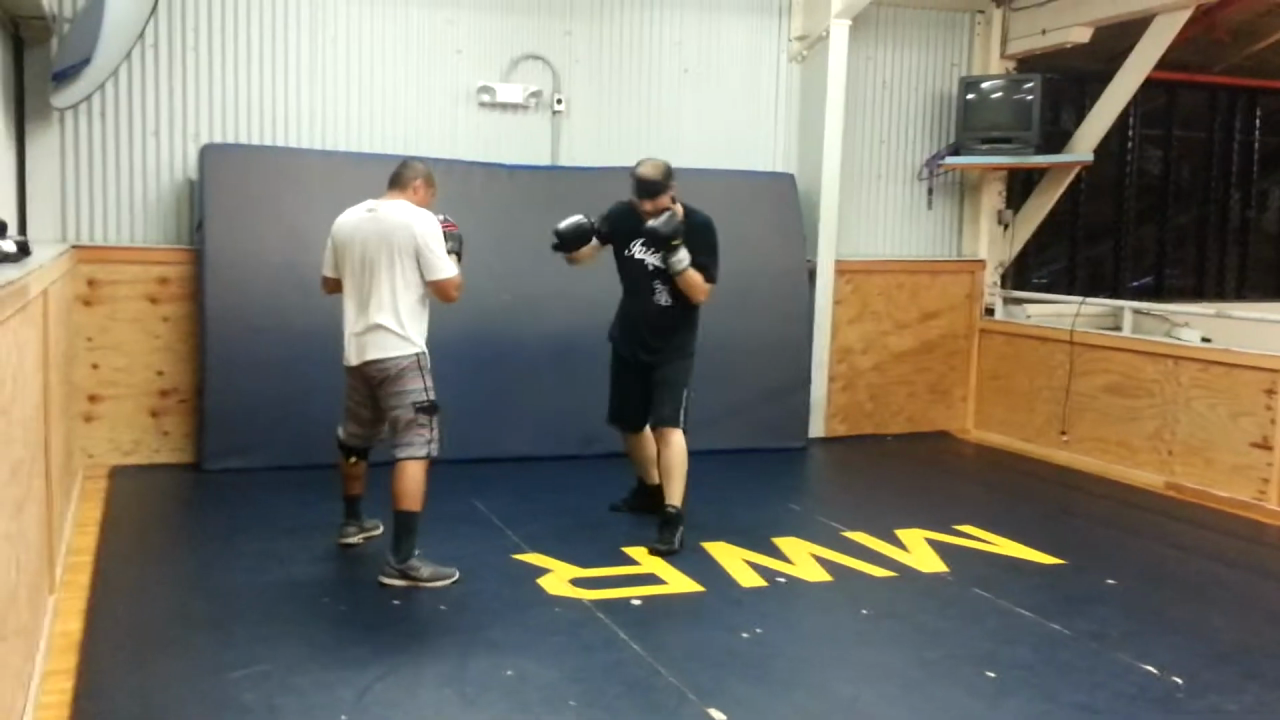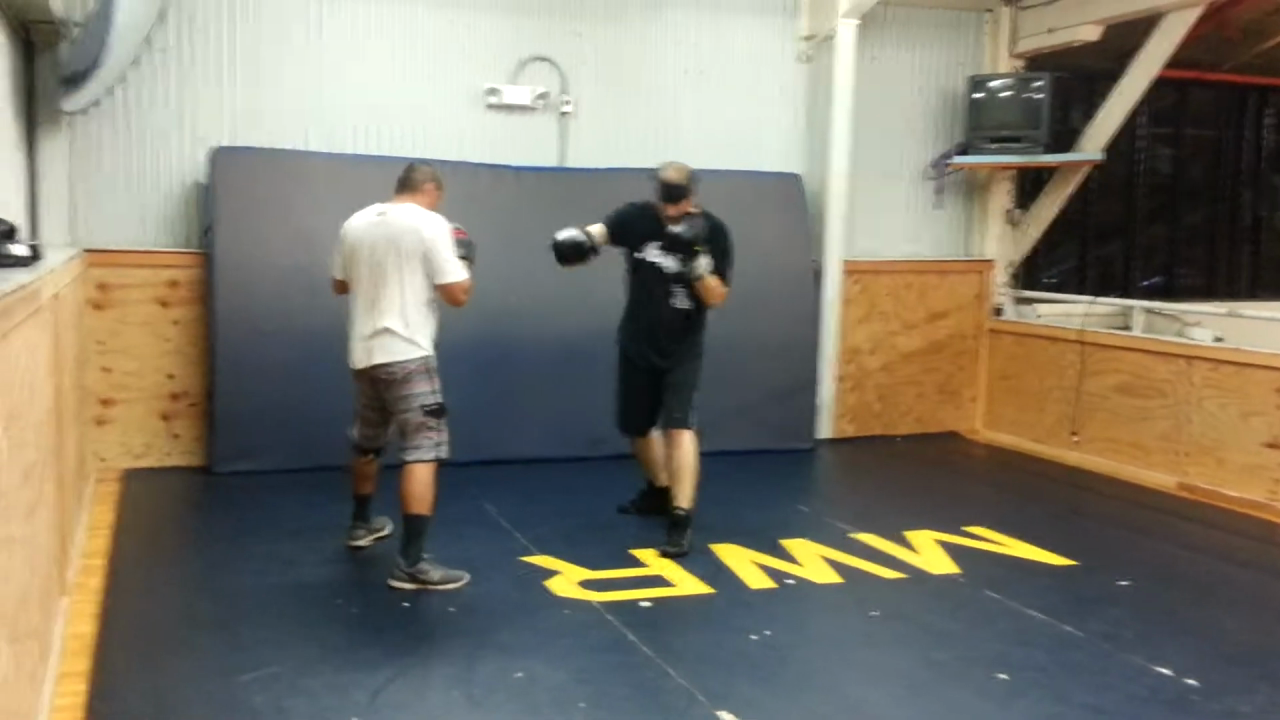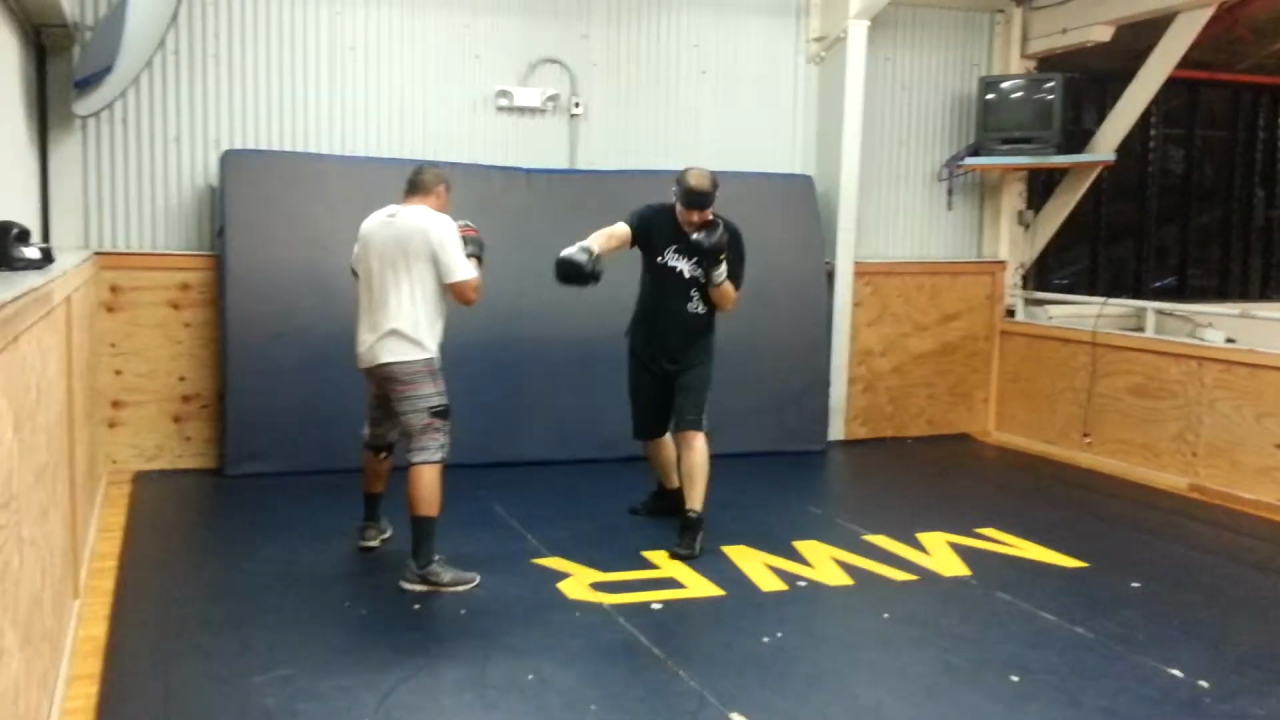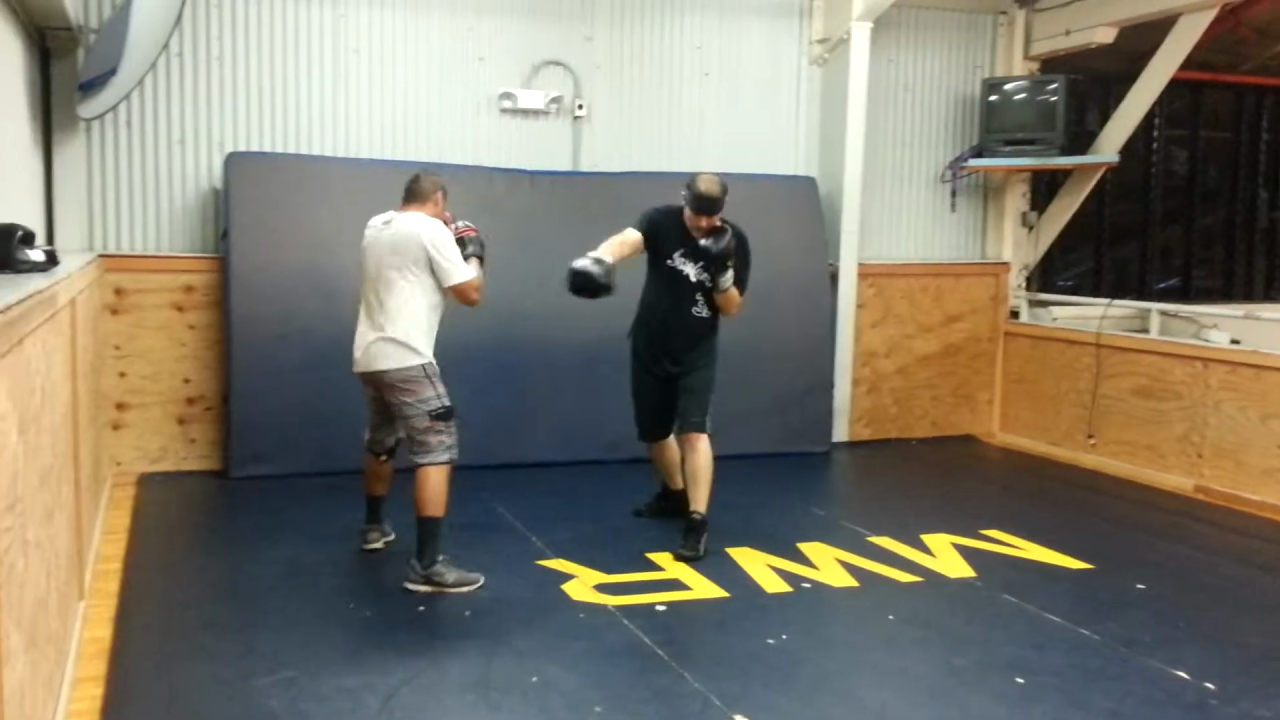
dt=0.1s
person 1, frame 1
left shoulder: (345, 220)
right shoulder: (420, 221)
left elbow: (330, 283)
right elbow: (450, 291)
right wrist: (452, 251)
left hip: (358, 351)
right hip: (400, 353)
left knee: (355, 441)
right knee: (414, 450)
left ankle: (353, 521)
right ankle: (402, 560)
person 1, frame 2
left shoulder: (355, 224)
right shoulder: (429, 225)
left elbow: (340, 283)
right elbow: (458, 295)
right wrist: (463, 258)
left hip: (366, 354)
right hip: (407, 356)
left knee: (368, 442)
right knee: (421, 452)
left ankle: (362, 523)
right ankle: (411, 563)
person 1, frame 3
left shoulder: (371, 224)
right shoulder: (438, 225)
right elbow: (468, 294)
right wrist: (472, 255)
left hip: (373, 352)
right hip: (411, 356)
left knee: (379, 440)
right knee: (427, 453)
left ankle: (371, 524)
right ankle: (422, 565)
person 1, frame 4
left shoulder: (375, 228)
right shoulder: (431, 232)
right elbow: (470, 293)
right wrist: (473, 254)
left hip: (369, 360)
right hip: (407, 362)
left knee: (380, 444)
right knee: (436, 453)
left ankle: (374, 526)
right ankle: (426, 566)
person 2, frame 1
left shoulder: (699, 225)
right shoulder: (624, 215)
left elbow: (700, 294)
right elbow: (580, 253)
left wrist: (675, 249)
right wrist: (573, 239)
left hip: (673, 347)
right hip: (629, 341)
left knee: (668, 426)
right knee: (628, 423)
left ankle: (673, 516)
right ankle: (650, 489)
person 2, frame 2
left shoulder: (713, 231)
right shoulder: (637, 217)
left elbow: (717, 299)
right elbow: (597, 234)
left wrist: (697, 257)
right wrist: (577, 239)
left hip: (682, 349)
right hip: (637, 344)
left knee: (679, 428)
right knee: (637, 427)
left ankle: (682, 518)
right ankle: (659, 492)
person 2, frame 3
left shoulder: (728, 235)
right shoulder: (654, 217)
left elbow: (728, 303)
right elbow: (615, 233)
left wrist: (715, 263)
right wrist: (584, 252)
left hip: (692, 353)
right hip: (647, 346)
left knee: (690, 430)
right knee: (650, 431)
left ankle: (693, 521)
right ankle: (670, 493)
person 2, frame 4
left shoulder: (735, 241)
right shoulder: (661, 219)
left elbow: (732, 308)
right elbow: (626, 241)
left wrist: (721, 271)
right wrist: (597, 262)
left hip: (695, 354)
right hip: (649, 349)
left knee: (693, 432)
right knee: (654, 430)
left ankle: (697, 523)
right ankle: (674, 494)
